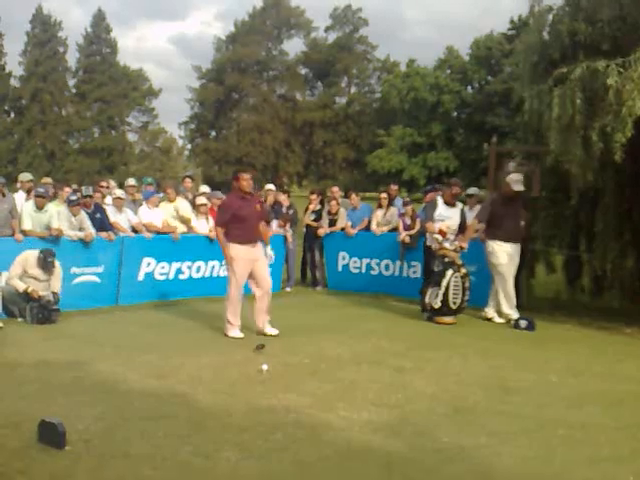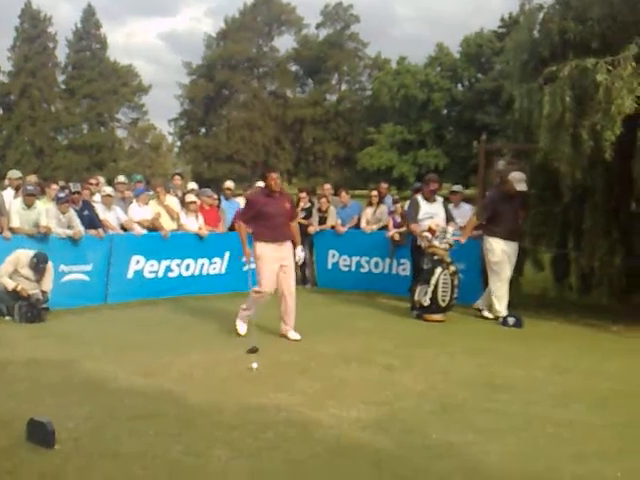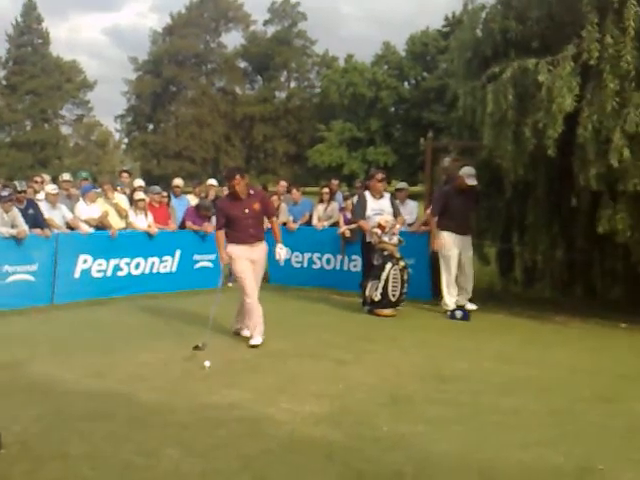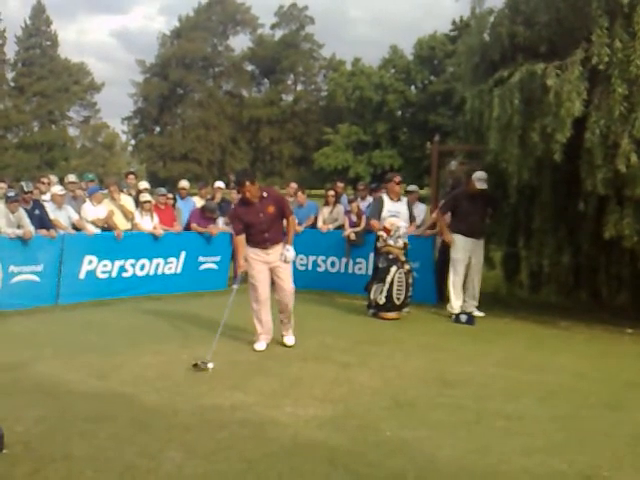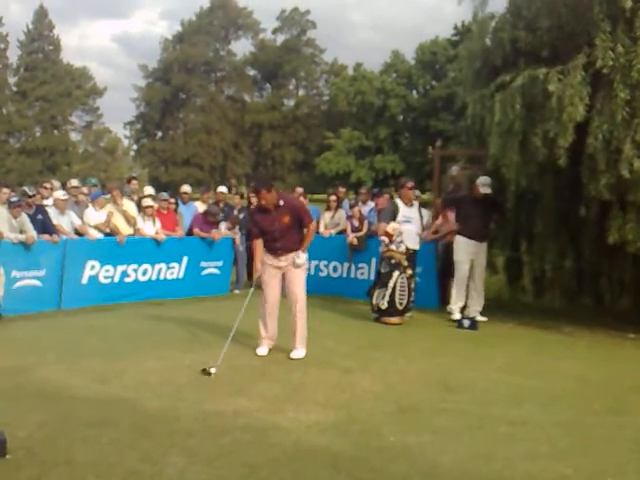
dt=0.4s
person 1, frame 1
left shoulder: (256, 200)
right shoulder: (230, 202)
right elbow: (219, 228)
left wrist: (267, 244)
right wrist: (225, 250)
left hip: (256, 248)
right hip: (237, 250)
left knee: (265, 285)
right knee: (235, 289)
left ankle: (263, 324)
right ankle: (232, 326)
person 1, frame 2
left shoulder: (287, 198)
right shoulder: (256, 199)
left elbow: (293, 222)
right elbow: (241, 222)
left wrist: (298, 245)
right wrist: (245, 247)
left hip: (286, 247)
right hip: (265, 248)
left knee: (289, 289)
right knee: (266, 287)
left ankle: (288, 327)
right ankle: (243, 317)
person 1, frame 3
left shoulder: (259, 196)
right shoulder: (223, 204)
left elbow: (272, 218)
right elbow: (219, 230)
left wrist: (279, 243)
right wrist: (221, 252)
left hip: (259, 247)
right hip: (237, 250)
left knee: (252, 291)
right knee: (250, 290)
left ankle: (241, 325)
right ankle: (256, 332)
person 1, frame 4
left shoulder: (275, 197)
right shoulder: (238, 209)
left elbow: (290, 219)
right elbow: (239, 235)
left wrist: (289, 245)
right wrist: (240, 259)
left hip: (278, 249)
right hip: (255, 253)
left knee: (286, 290)
right knee: (260, 295)
left ankle: (287, 329)
right ankle: (263, 335)
person 1, frame 5
left shoulder: (293, 204)
right shoulder: (256, 213)
left elbow: (311, 227)
right elbow: (257, 239)
left wrist: (303, 251)
right wrist: (257, 263)
left hip: (294, 257)
right hip: (270, 258)
left knee: (297, 298)
right knee: (269, 300)
left ankle: (300, 345)
right ankle: (266, 341)
person 2, frame 1
left shoulder: (519, 198)
right shoulder: (494, 200)
right elbow: (478, 221)
left wrist: (522, 222)
left hip: (515, 244)
right hip: (497, 244)
left knee: (501, 280)
right knee: (504, 279)
left ankle: (491, 311)
right ankle: (511, 313)
person 2, frame 2
left shoulder: (518, 197)
right shoulder: (494, 197)
right elbow: (476, 217)
right wrist: (464, 236)
left hip: (513, 242)
right hip: (495, 241)
left knee: (505, 277)
right knee: (499, 277)
left ankle: (483, 304)
right ankle: (500, 312)
person 2, frame 3
left shoulder: (472, 192)
right shoulder: (445, 192)
right elbow: (433, 215)
left wrist: (470, 220)
right wrist: (435, 237)
left hip: (466, 235)
right hip: (448, 235)
left knee: (467, 270)
right knee: (449, 271)
left ankle: (463, 299)
right ankle: (450, 305)
person 2, frame 4
left shoulder: (486, 197)
right shoulder: (457, 195)
left elbow: (494, 210)
right elbow: (440, 213)
left wrist: (486, 220)
right wrist: (446, 232)
left hip: (478, 240)
right hip: (460, 238)
left knee: (475, 275)
right knee: (457, 274)
left ankle: (470, 306)
right ankle: (455, 309)
person 2, frame 5
left shoulder: (491, 202)
right shoulder: (462, 199)
left elbow: (502, 214)
right elbow: (440, 203)
left wrist: (490, 224)
left hip: (482, 243)
right hip: (464, 240)
left knee: (478, 278)
right knee: (461, 274)
left ankle: (473, 311)
right ankle: (455, 309)
person 3, frame 1
left shoulder: (460, 207)
right shoulder: (435, 202)
left elbow: (465, 230)
right elbow: (428, 223)
left wrist: (462, 241)
right wrist: (437, 234)
right hip: (432, 246)
right knee: (430, 277)
right ankle: (427, 307)
person 3, frame 2
left shoulder: (441, 201)
right shoulder: (416, 201)
left elbow: (451, 221)
right elbow: (411, 224)
left wrist: (449, 229)
right wrist: (423, 234)
left hip: (439, 245)
right hip: (421, 245)
left knee: (440, 276)
right knee: (420, 276)
left ankle: (438, 307)
right ankle: (417, 306)
person 3, frame 3
left shoulder: (389, 197)
right shoulder: (363, 197)
left elbow: (399, 216)
right elbow: (359, 220)
left wrist: (397, 226)
right wrist: (371, 230)
right hip: (370, 241)
right knee: (370, 272)
right ankle: (368, 301)
person 3, frame 4
left shoulder: (405, 201)
right shoulder: (381, 199)
left elbow: (413, 221)
right elbow: (372, 220)
left wrist: (411, 228)
right wrist: (381, 230)
left hip: (401, 244)
right hip: (384, 243)
left knee: (401, 275)
right knee: (380, 274)
left ankle: (399, 304)
right ankle: (374, 304)
person 3, frame 5
left shoulder: (417, 205)
right shoulder: (394, 204)
left elbow: (421, 227)
right elbow: (383, 224)
right wrist: (385, 237)
left hip: (412, 249)
right hip: (395, 249)
left knee: (408, 280)
right knee: (391, 278)
left ankle: (404, 307)
right ankle: (383, 306)
